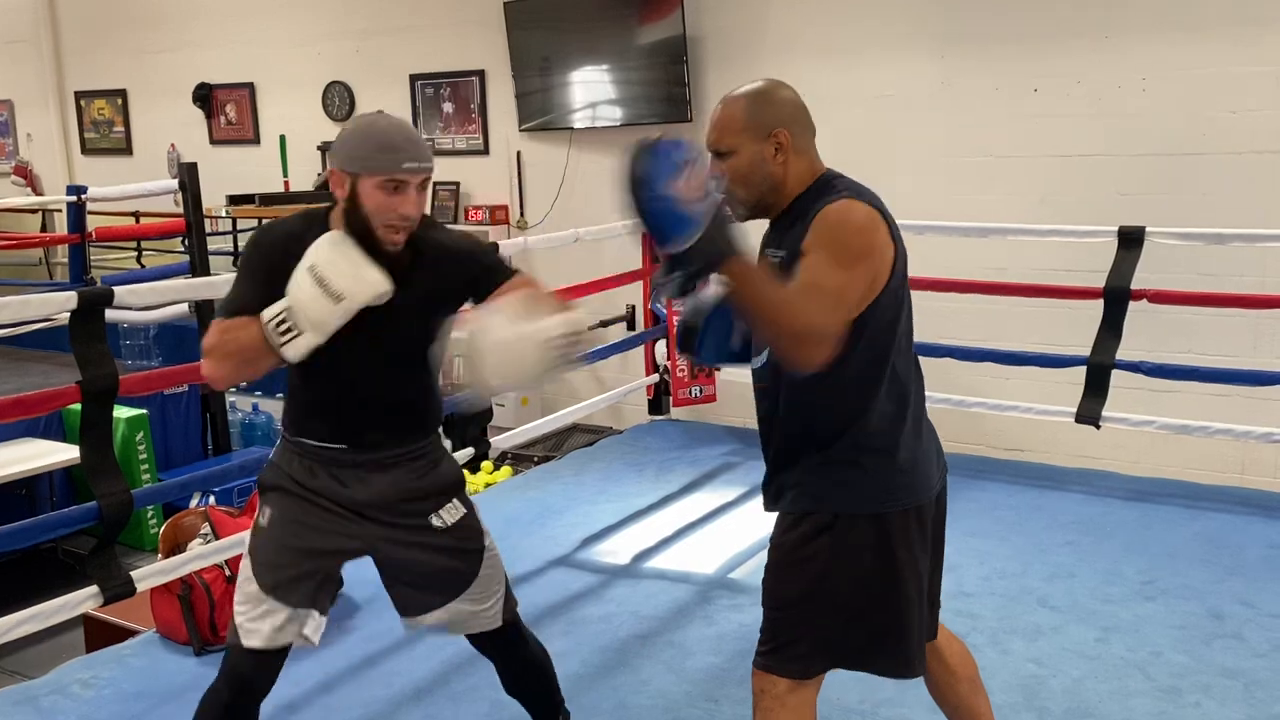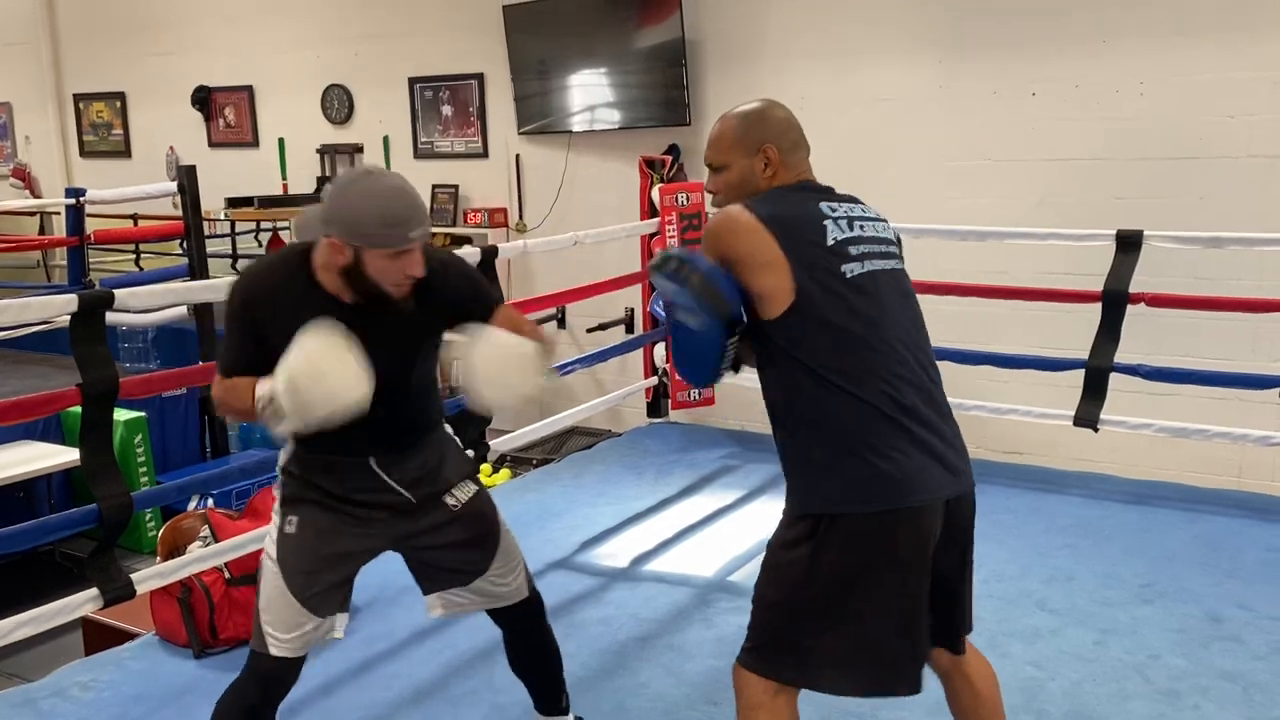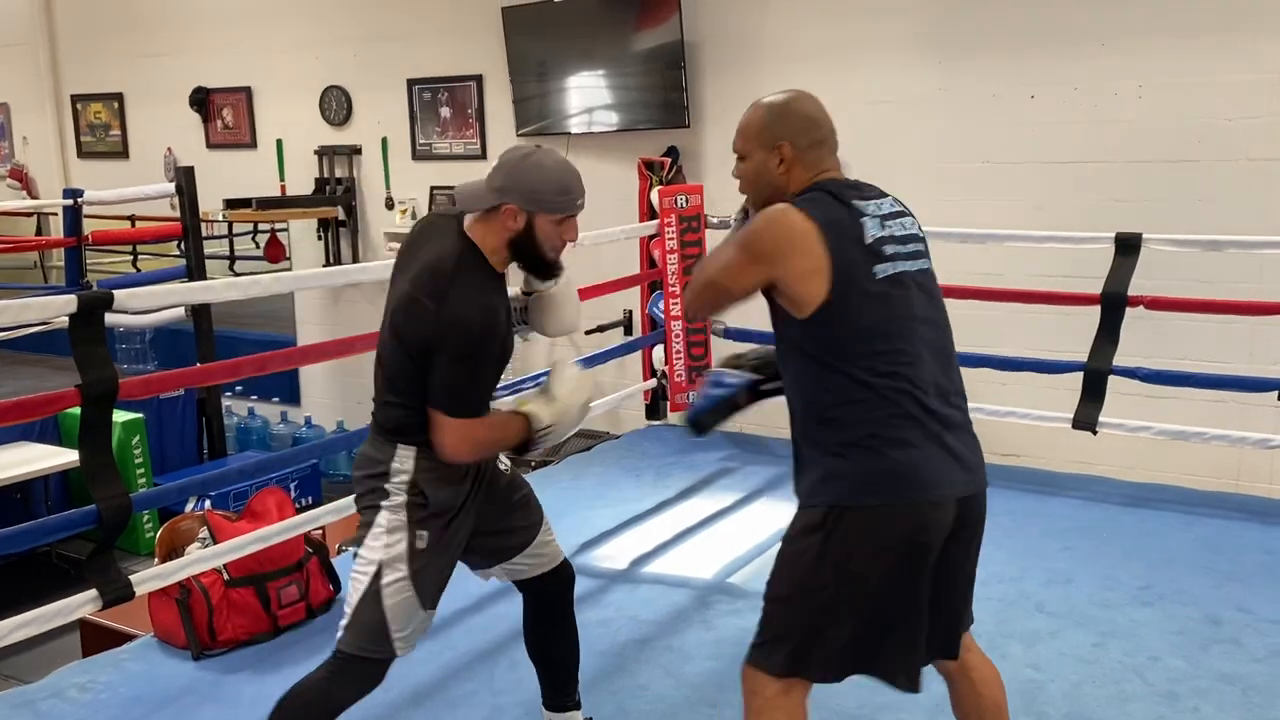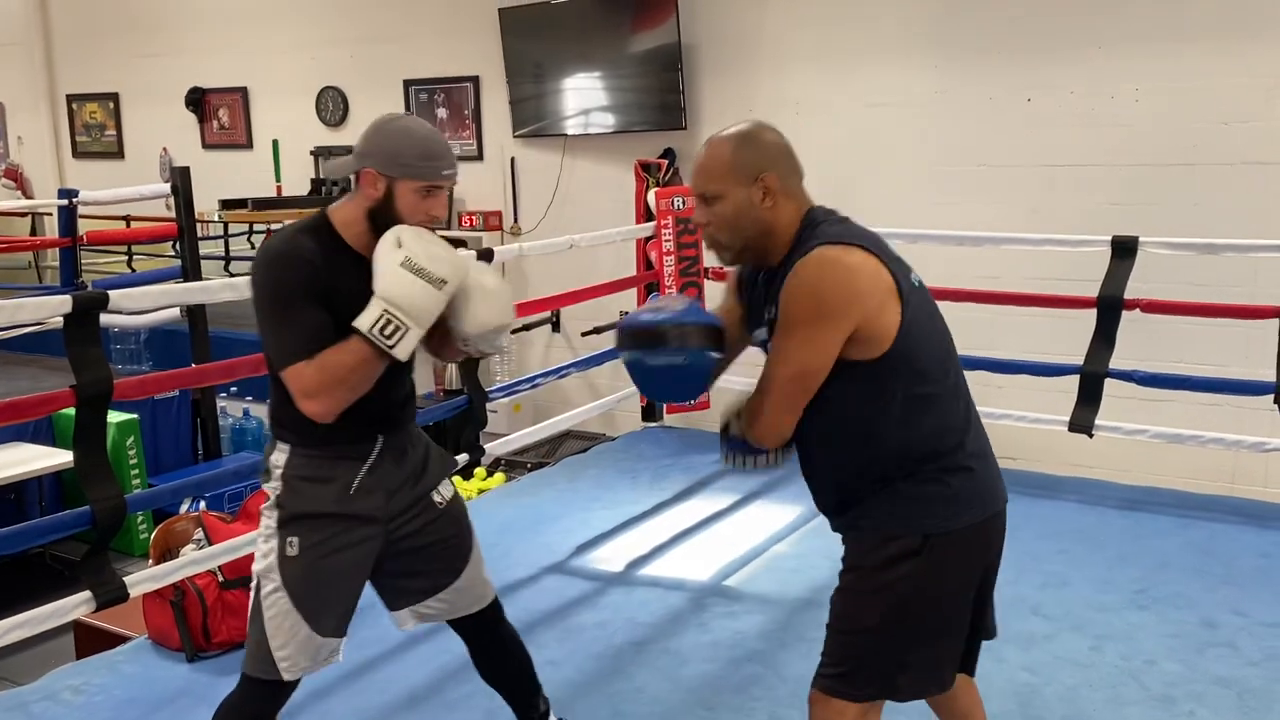
dt=0.4s
person 1, frame 1
left shoulder: (844, 219)
right shoulder: (798, 216)
left elbow: (809, 345)
right elbow: (785, 325)
left wrist: (724, 256)
right wrist: (727, 309)
left hip: (850, 490)
right hip: (893, 473)
right knee: (918, 629)
person 1, frame 2
left shoulder: (740, 227)
right shoulder: (867, 221)
left elbow: (675, 271)
right wrist: (730, 327)
left hip: (852, 497)
right hip: (941, 476)
right knee: (947, 643)
person 1, frame 3
left shoulder: (785, 227)
right shoulder: (893, 215)
left elbow: (698, 299)
left wrist: (747, 239)
right wrist: (768, 367)
left hip: (869, 491)
right hip: (955, 473)
right knee: (951, 641)
person 1, frame 4
left shoulder: (826, 269)
right shoulder: (766, 258)
left elbow: (769, 426)
left wrist: (735, 427)
left hip: (926, 511)
right hip: (950, 496)
right knee: (930, 653)
person 2, frame 1
left shoulder: (440, 252)
right shoulder: (283, 244)
left elbow: (531, 294)
right elbow: (219, 365)
left wrist: (532, 331)
right wrist: (305, 308)
left hip: (415, 472)
right hip: (311, 478)
left knee: (498, 629)
right knee: (249, 664)
person 2, frame 2
left shoulder: (437, 273)
right shoulder: (263, 289)
left elbow: (516, 329)
right elbow: (226, 395)
right wrist: (280, 397)
left hip: (427, 470)
right hip: (325, 484)
left knee: (521, 607)
right knee: (269, 671)
person 2, frame 3
left shoulder: (441, 232)
right shoulder: (465, 308)
right elbow: (458, 443)
left wrist: (528, 307)
right wrist: (545, 417)
left hip: (447, 462)
right hip: (417, 476)
left knee: (553, 579)
right knee: (361, 663)
person 2, frame 4
left shoulder: (409, 247)
right shoulder: (291, 259)
left elbow: (443, 342)
right elbow: (318, 398)
left wrist: (472, 323)
right wrist: (394, 313)
left hip: (406, 461)
right hip: (319, 485)
left knee: (479, 615)
